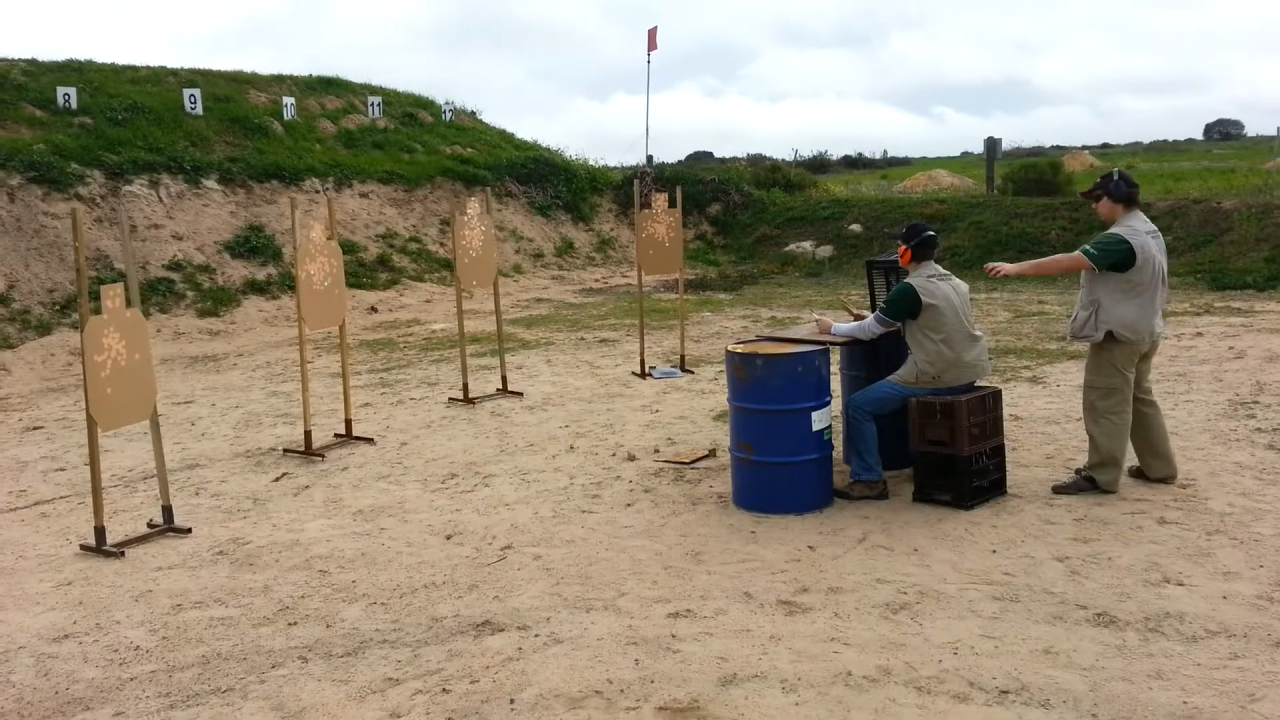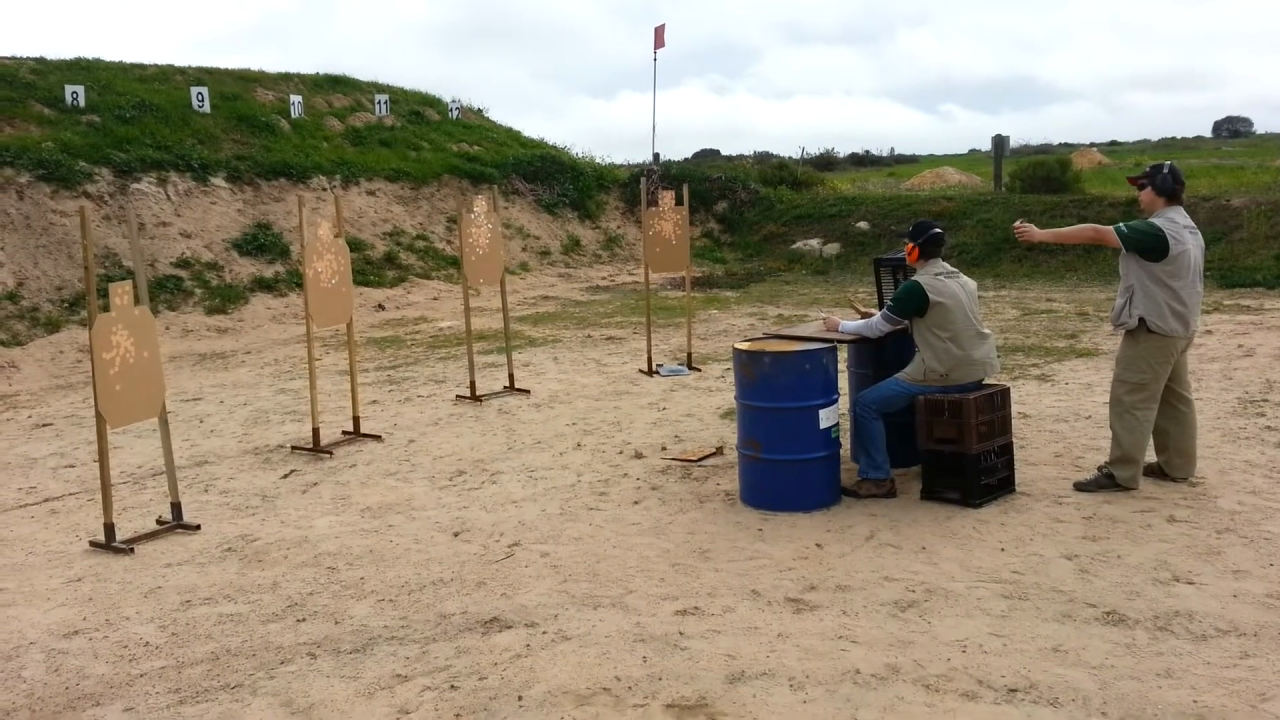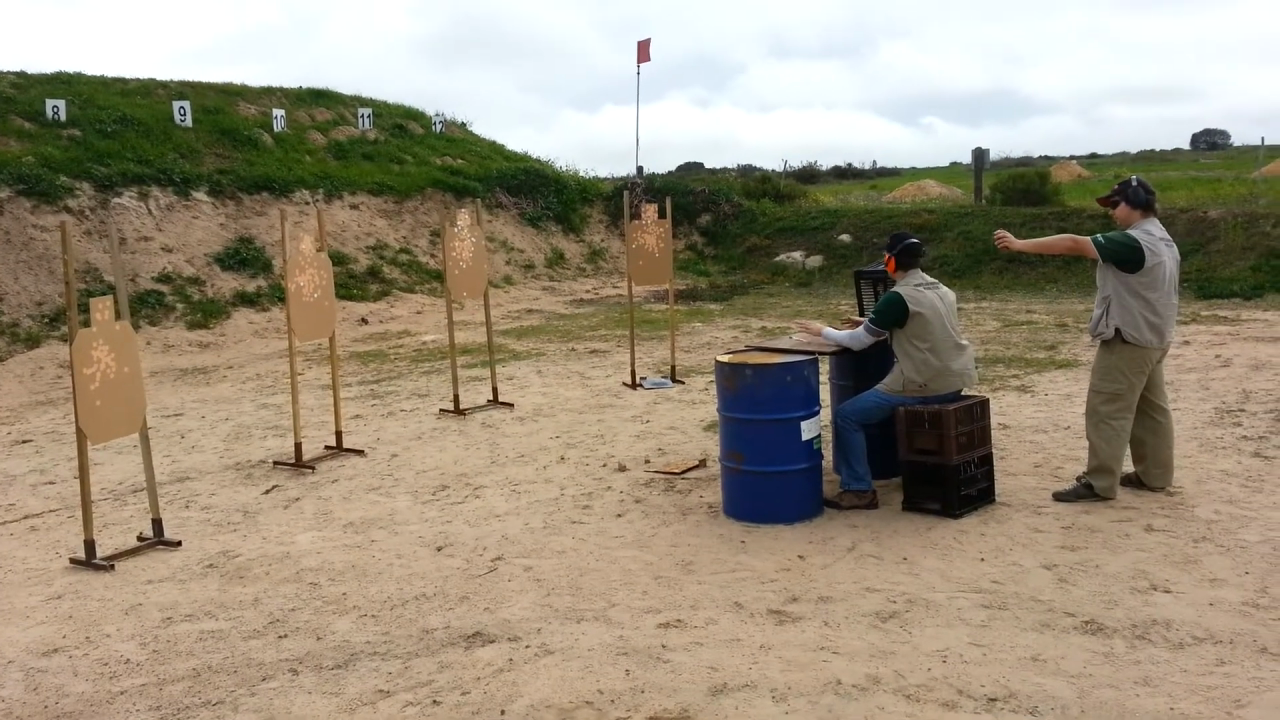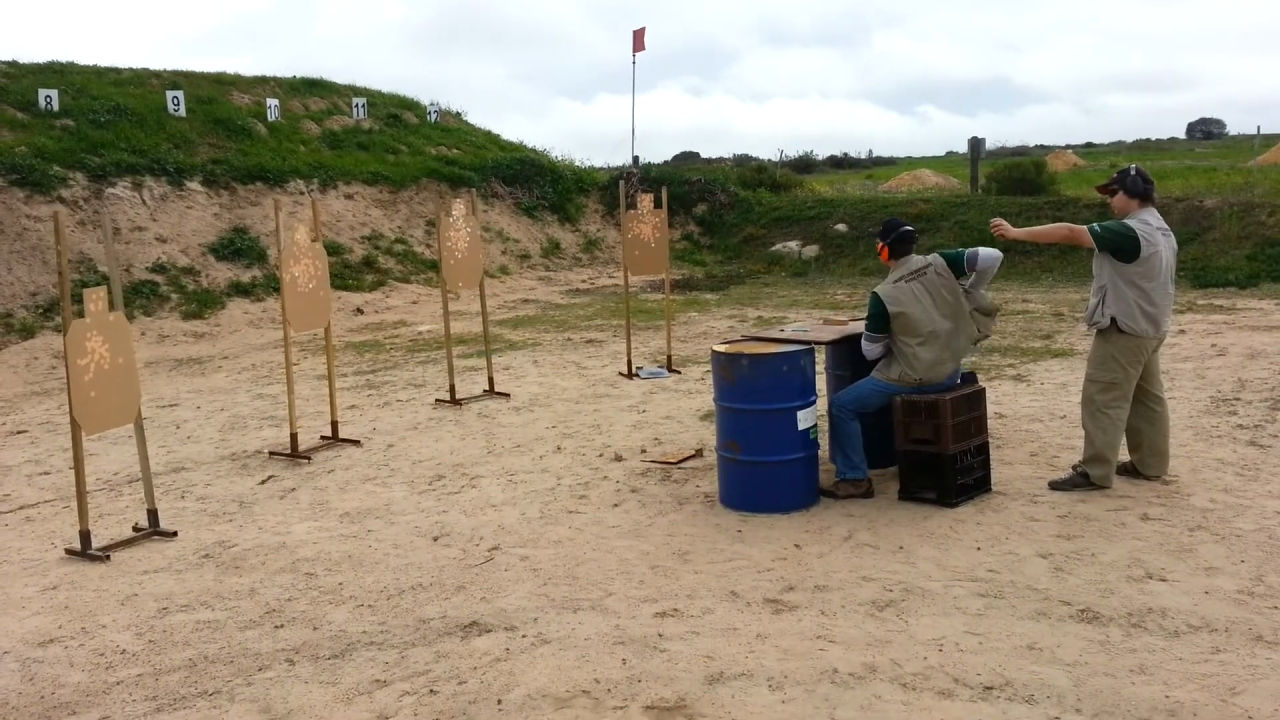
dt=1s
person 1, frame 1
left shoulder: (1121, 238)
right shoulder: (1151, 232)
left elbow: (1070, 261)
right elbow: (1158, 282)
left wrist: (1016, 268)
right wrist: (1153, 316)
left hip: (1118, 333)
right hip: (1145, 331)
left knee: (1106, 404)
right knee: (1140, 399)
left ankle: (1101, 475)
right ankle: (1160, 467)
person 1, frame 2
left shoulder: (1157, 230)
right shoulder: (1187, 229)
left elbow: (1096, 234)
left wrist: (1041, 235)
left hip: (1153, 329)
right hip: (1176, 328)
left knee: (1133, 400)
right knee: (1174, 398)
left ankle: (1121, 473)
right ankle: (1177, 464)
person 1, frame 3
left shoulder: (1133, 242)
right shoulder: (1163, 241)
left elbow: (1073, 244)
left wrist: (1020, 244)
left hip: (1128, 340)
right hip: (1152, 338)
left knee: (1108, 410)
right knee: (1151, 408)
left ankle: (1099, 483)
right ankle: (1155, 474)
person 1, frame 4
left shoulder: (1130, 231)
right shoulder: (1161, 231)
left elbow: (1069, 233)
left wrist: (1016, 233)
left hip: (1124, 329)
right hip: (1148, 328)
left knee: (1104, 399)
right knee: (1147, 397)
left ankle: (1095, 472)
right ankle: (1150, 462)
person 2, frame 1
left shoulder: (909, 289)
right shoulder: (954, 282)
left elbow: (870, 331)
left wrist: (833, 327)
right wrist: (876, 319)
left hip: (937, 377)
right hip: (968, 373)
left knee: (857, 406)
left ankle: (869, 480)
person 2, frame 2
left shoulder: (917, 287)
right shoulder: (962, 280)
left elbow: (877, 329)
left wrist: (840, 325)
right wrist: (883, 316)
left hip: (944, 374)
right hip: (976, 370)
left knee: (865, 404)
left ankle: (877, 479)
person 2, frame 3
left shoulder: (897, 297)
right shoulder: (941, 290)
left elbow: (859, 342)
left wrist: (823, 331)
right wrist: (869, 323)
left hip: (924, 386)
right hip: (955, 382)
left knee: (846, 416)
left ankle: (859, 491)
person 2, frame 4
left shoulder: (884, 295)
right shoulder: (940, 263)
left elbow: (871, 351)
right elbow: (992, 257)
right wrist: (972, 290)
left hip: (915, 378)
right hip: (950, 372)
left knee: (841, 406)
left ankle: (854, 480)
